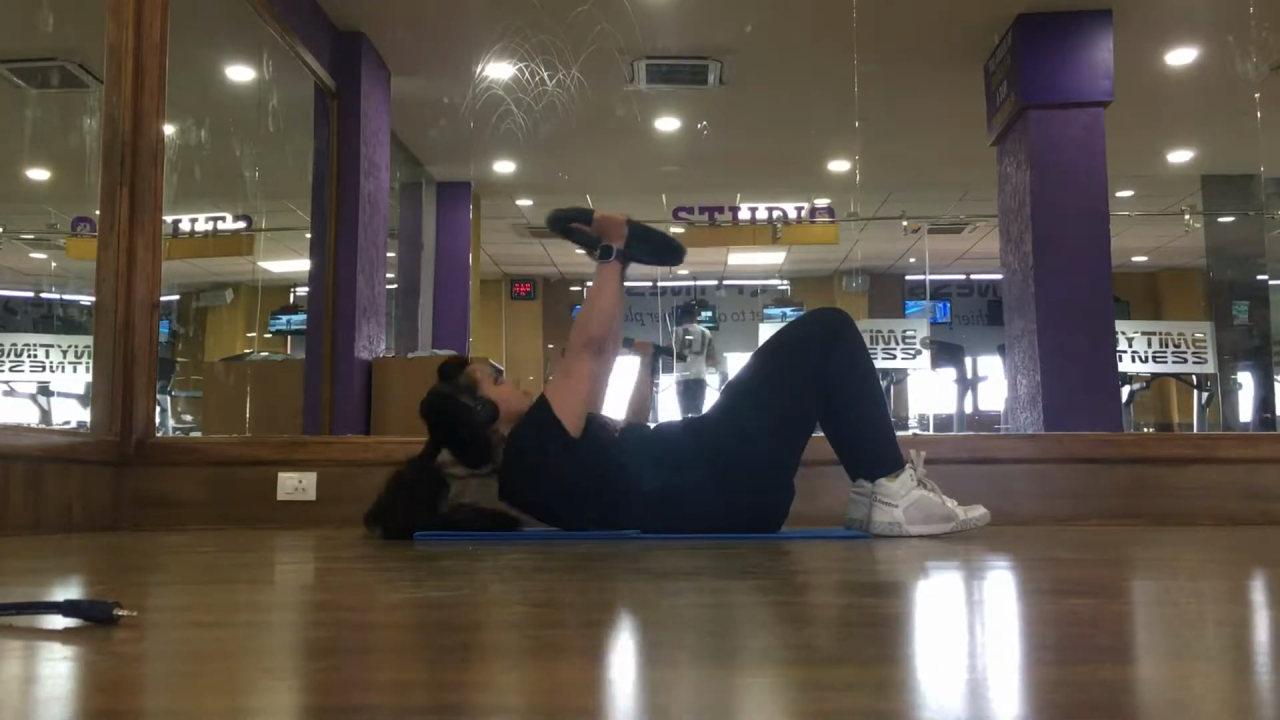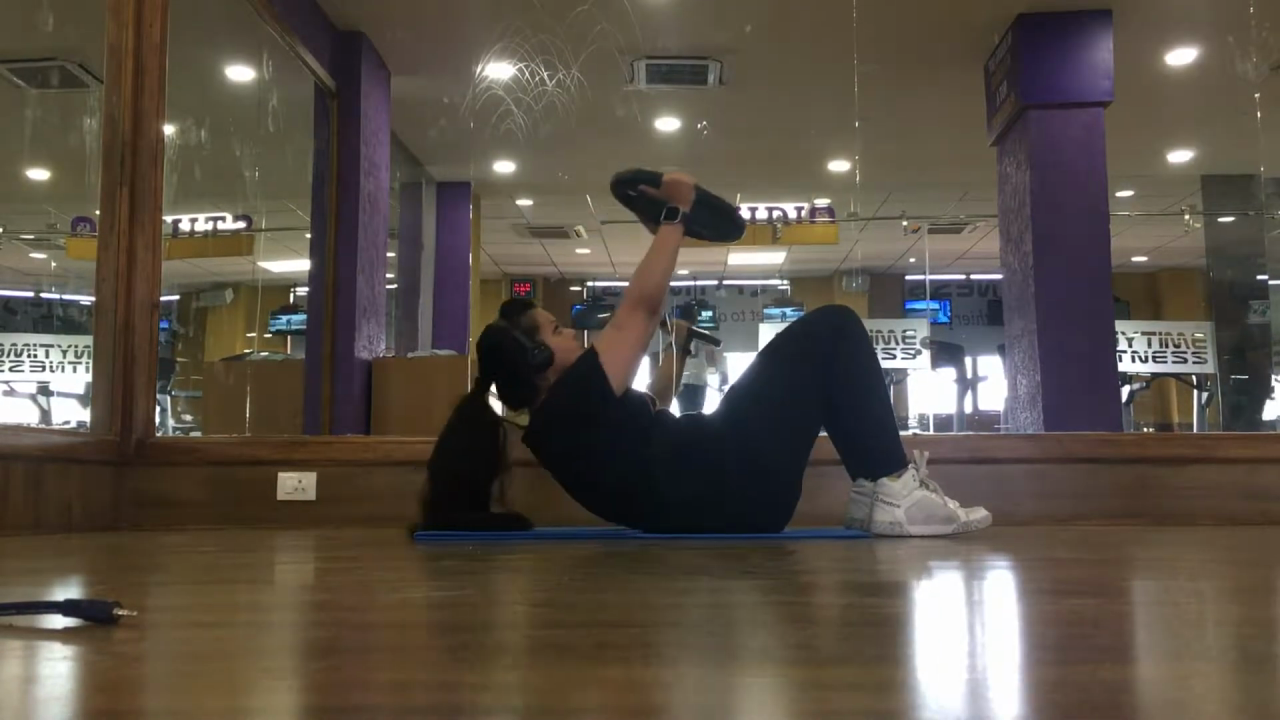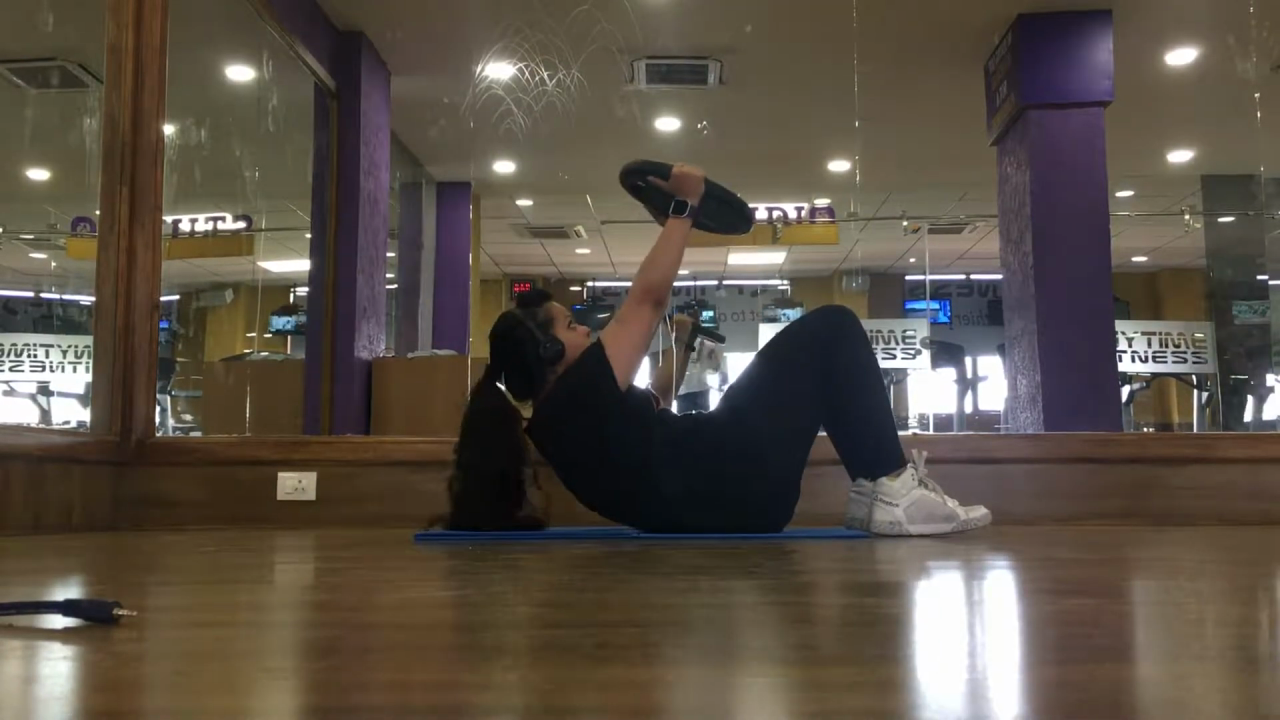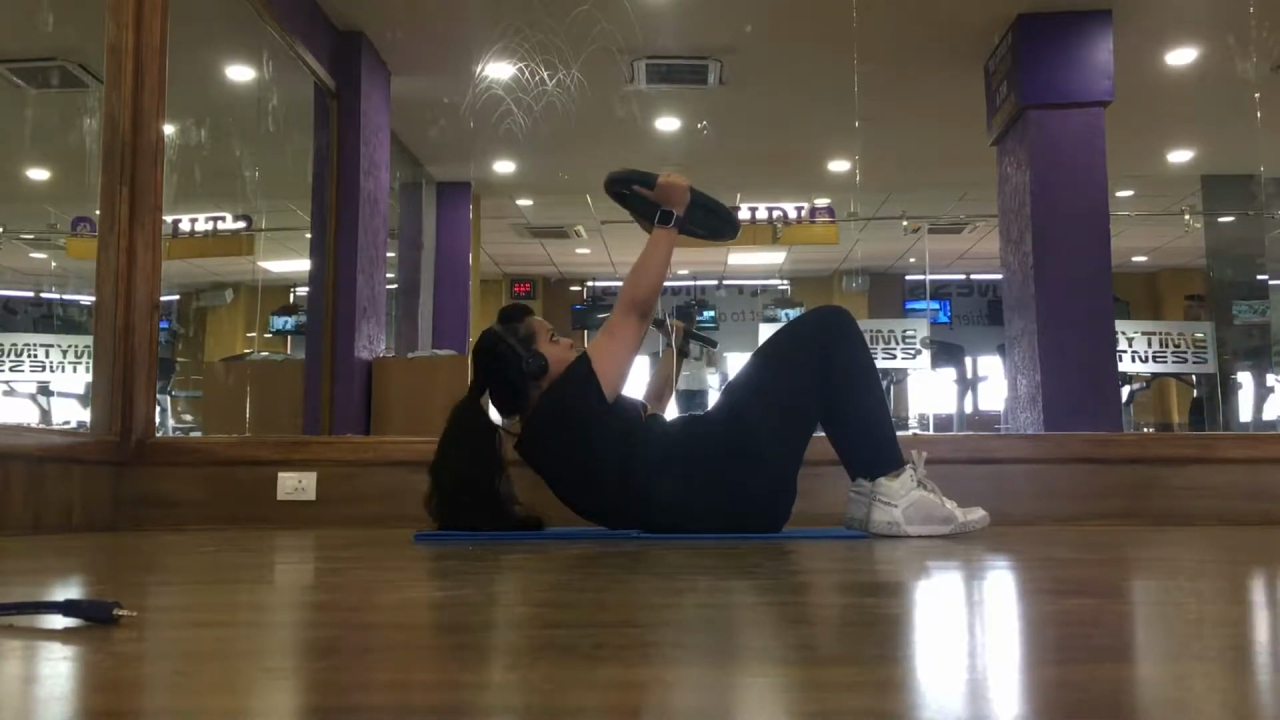
dt=0.3s
person 1, frame 1
left shoulder: (523, 461)
right shoulder: (533, 444)
right elbow: (588, 347)
left wrist: (646, 371)
right wrist: (612, 253)
left hip: (703, 497)
right hip: (722, 493)
left knee: (815, 351)
right knee: (828, 330)
left ankle: (876, 490)
right ankle: (892, 493)
person 1, frame 2
left shoulder: (557, 422)
right shoulder: (572, 399)
right elbow: (641, 307)
left wrist: (677, 355)
right wrist: (675, 215)
left hip: (712, 499)
right hip: (732, 490)
left knee: (825, 346)
right knee: (833, 329)
left ankle: (878, 490)
right ankle: (892, 491)
person 1, frame 3
left shoulder: (559, 415)
right shoulder: (577, 392)
right elbow: (645, 301)
left wrist: (679, 348)
right wrist: (684, 207)
left hip: (709, 500)
right hip: (732, 490)
left knee: (825, 347)
right knee: (832, 328)
left ankle: (878, 490)
right ankle: (892, 492)
person 1, frame 4
left shoulder: (548, 428)
right shoulder: (563, 406)
right elbow: (632, 311)
left wrist: (671, 355)
right wrist: (669, 217)
left hip: (712, 499)
right hip: (729, 490)
left knee: (821, 357)
right knee: (828, 329)
left ankle: (875, 488)
right ankle: (890, 490)
